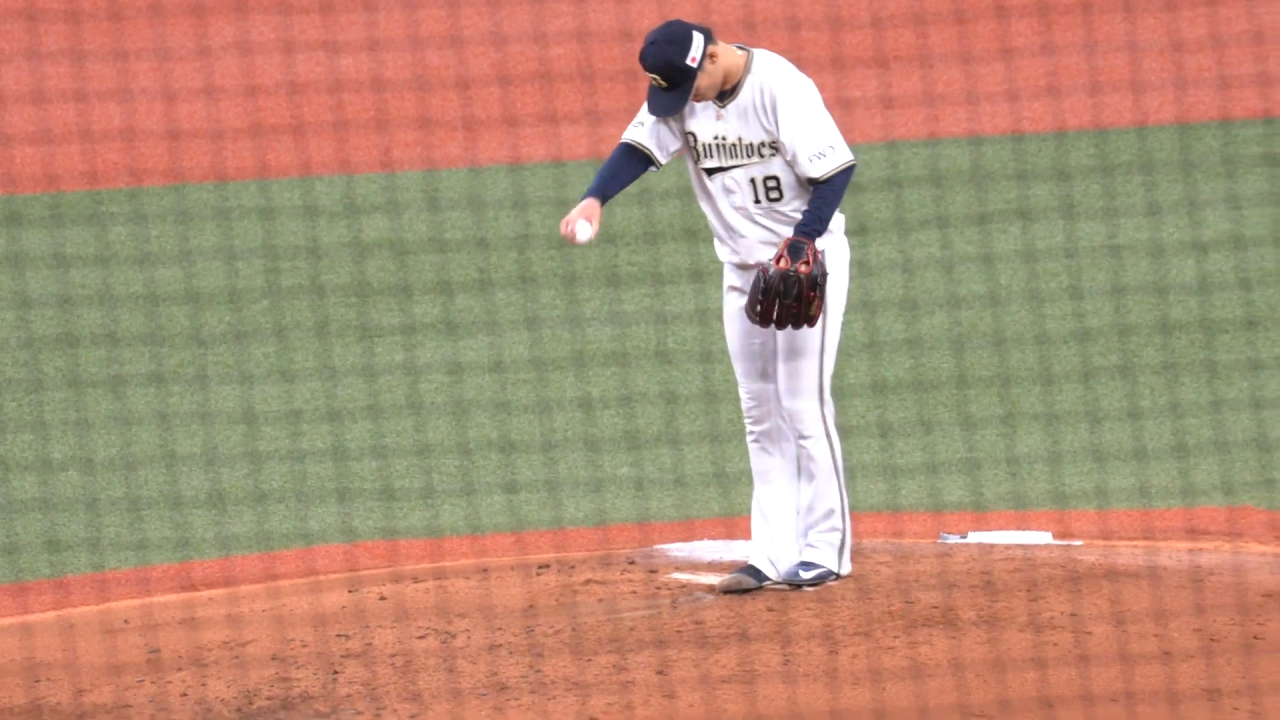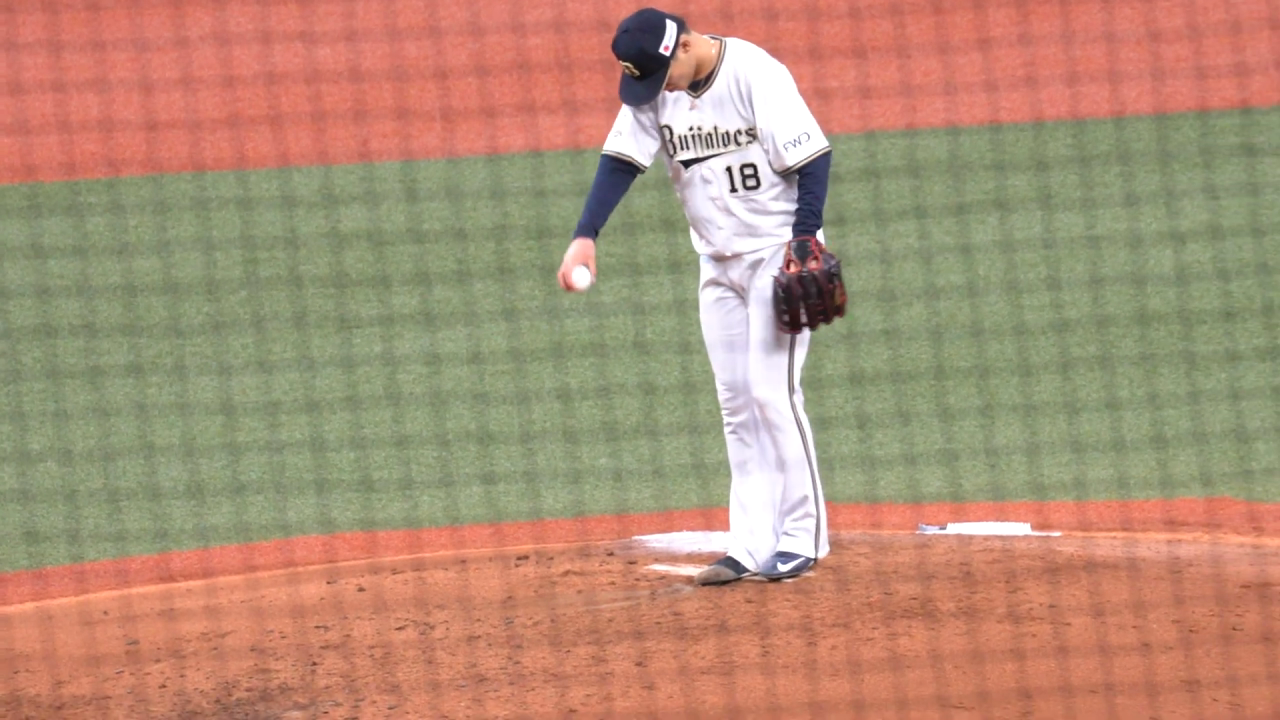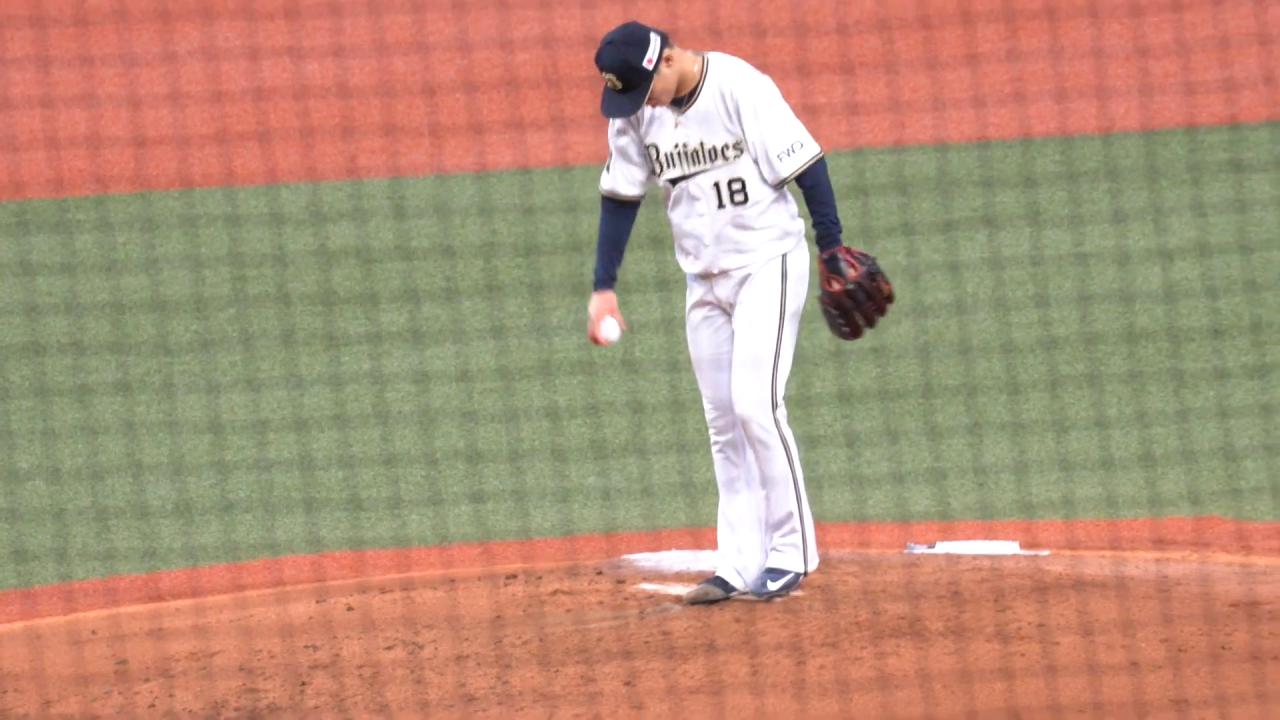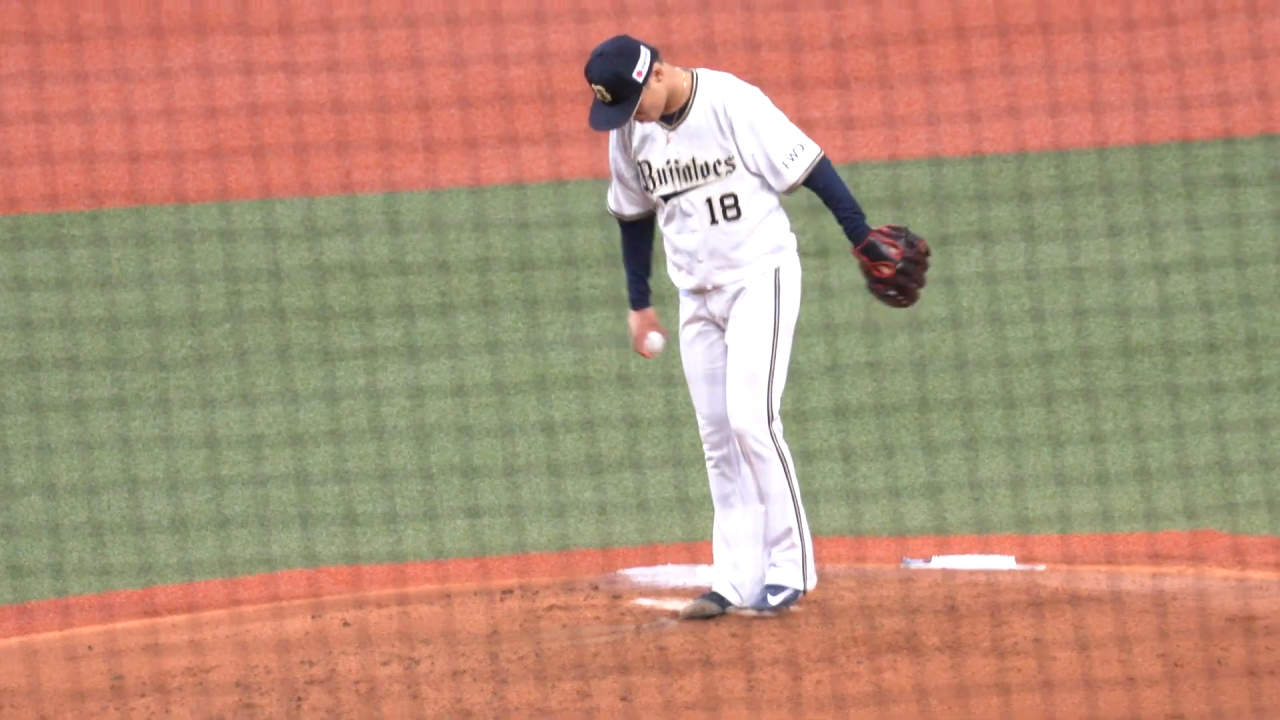
dt=0.3s
person 1, frame 1
left shoulder: (782, 86)
right shoulder: (679, 92)
left elbow: (837, 169)
right elbow: (639, 148)
left wrist: (800, 243)
right wrist: (594, 198)
right hip: (741, 268)
left knee: (803, 406)
right knee: (760, 412)
left ankle: (825, 550)
right ankle: (774, 554)
person 1, frame 2
left shoulder: (756, 74)
right shoulder: (650, 88)
left elbow: (814, 157)
right elbow: (621, 161)
left wrist: (805, 244)
right wrist: (586, 236)
left hip: (780, 250)
right hip: (717, 261)
left knee: (770, 392)
right knee: (736, 402)
left ankle: (802, 536)
right ankle: (753, 546)
person 1, frame 3
left shoulder: (744, 89)
right shoulder: (634, 112)
left elbow: (805, 165)
right elbow: (620, 197)
left wrist: (834, 250)
right wrist: (604, 286)
left hip: (769, 267)
right hip: (704, 279)
left knee: (754, 408)
right knee: (723, 422)
left ankle: (790, 551)
right ankle: (740, 565)
person 1, frame 4
left shoulder: (734, 102)
right shoulder: (628, 130)
left elbow: (812, 167)
right elbow: (634, 216)
left wrist: (864, 237)
right wrist: (640, 303)
left hip: (760, 280)
right hip: (696, 294)
left knee: (751, 421)
right knee: (717, 436)
left ankle: (789, 568)
right ankle: (738, 580)
